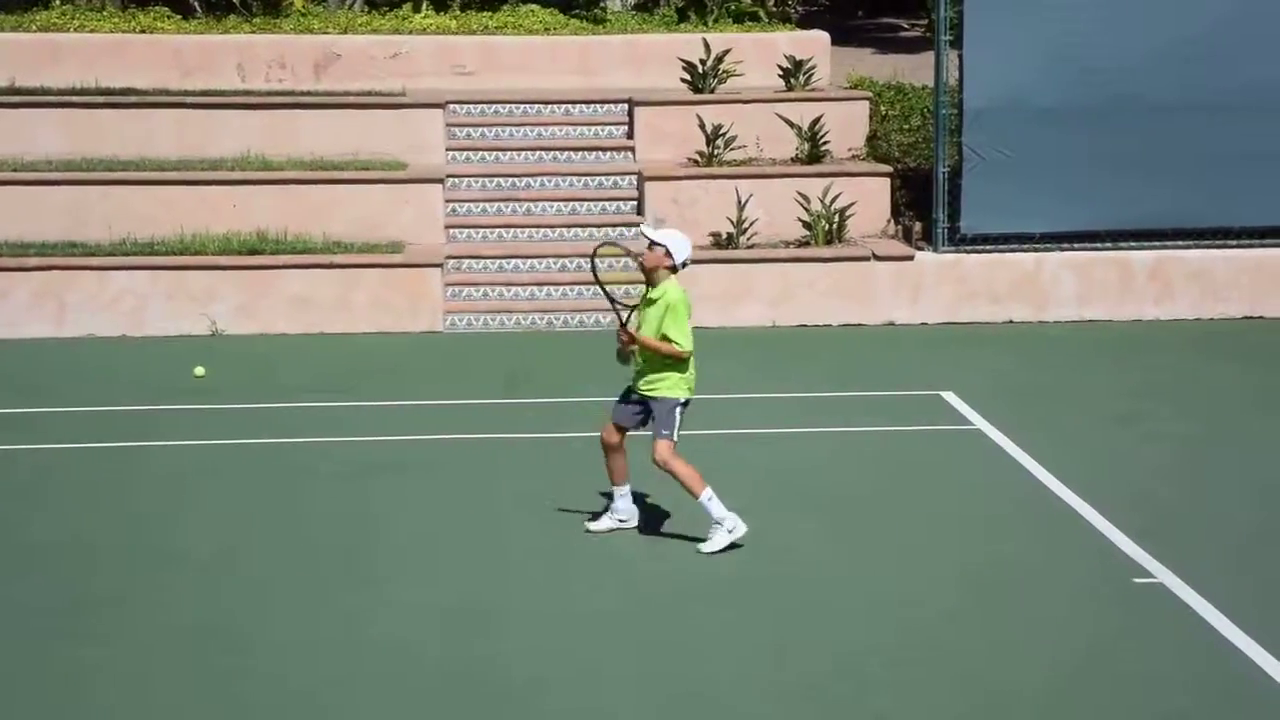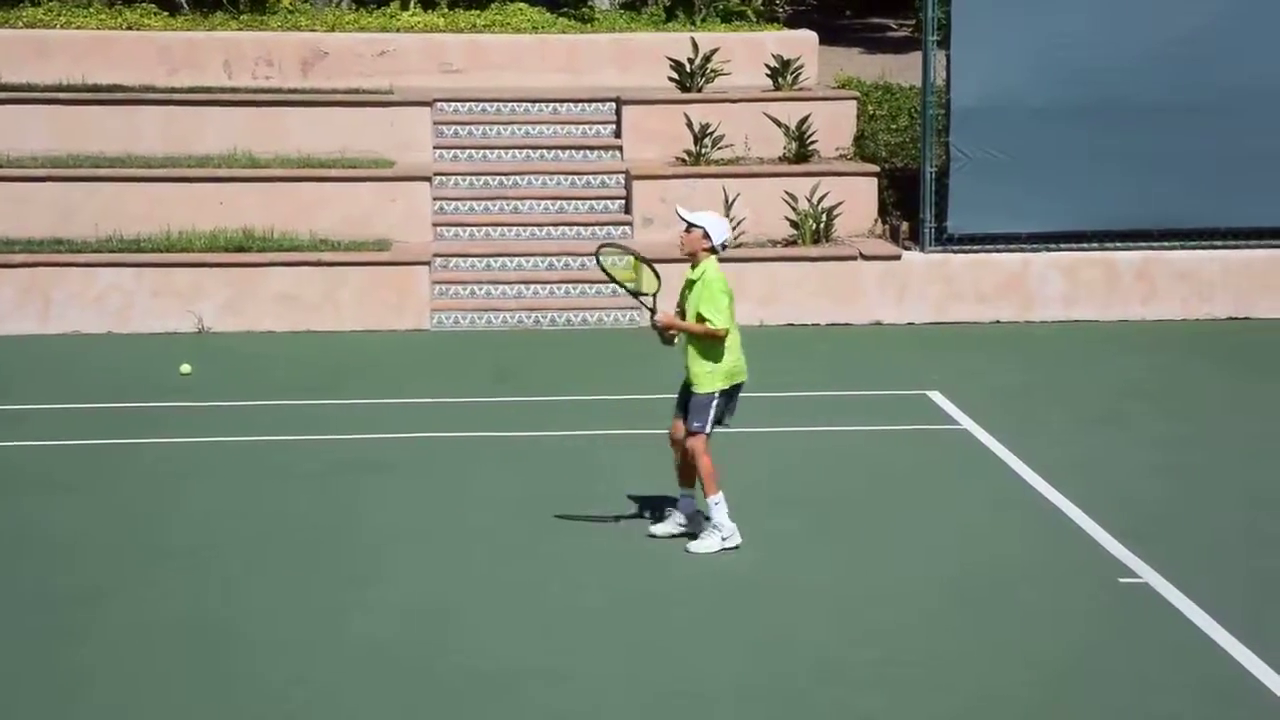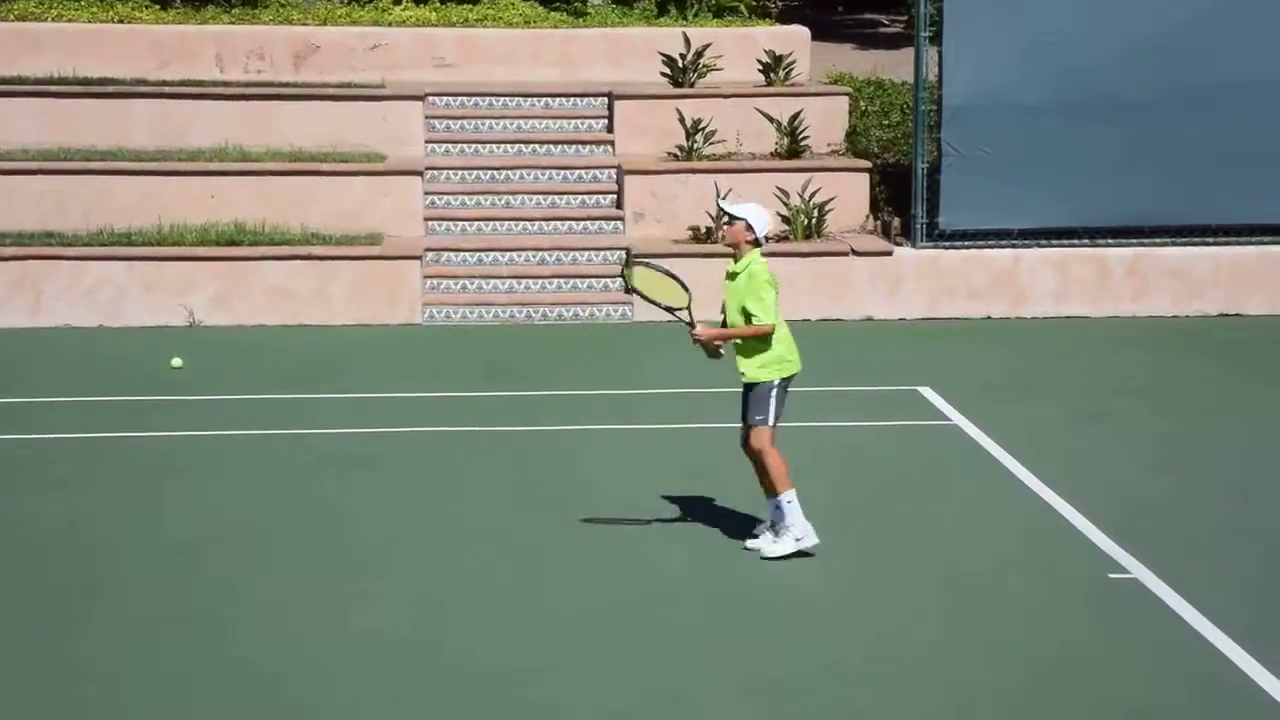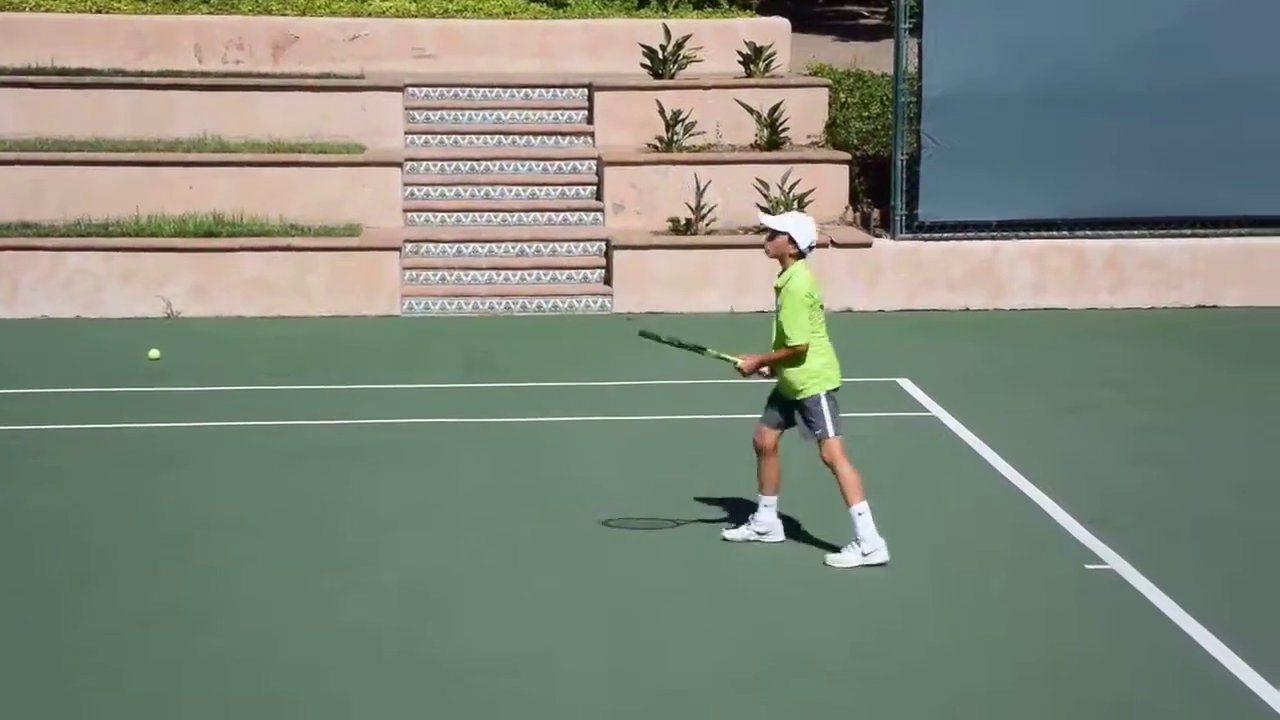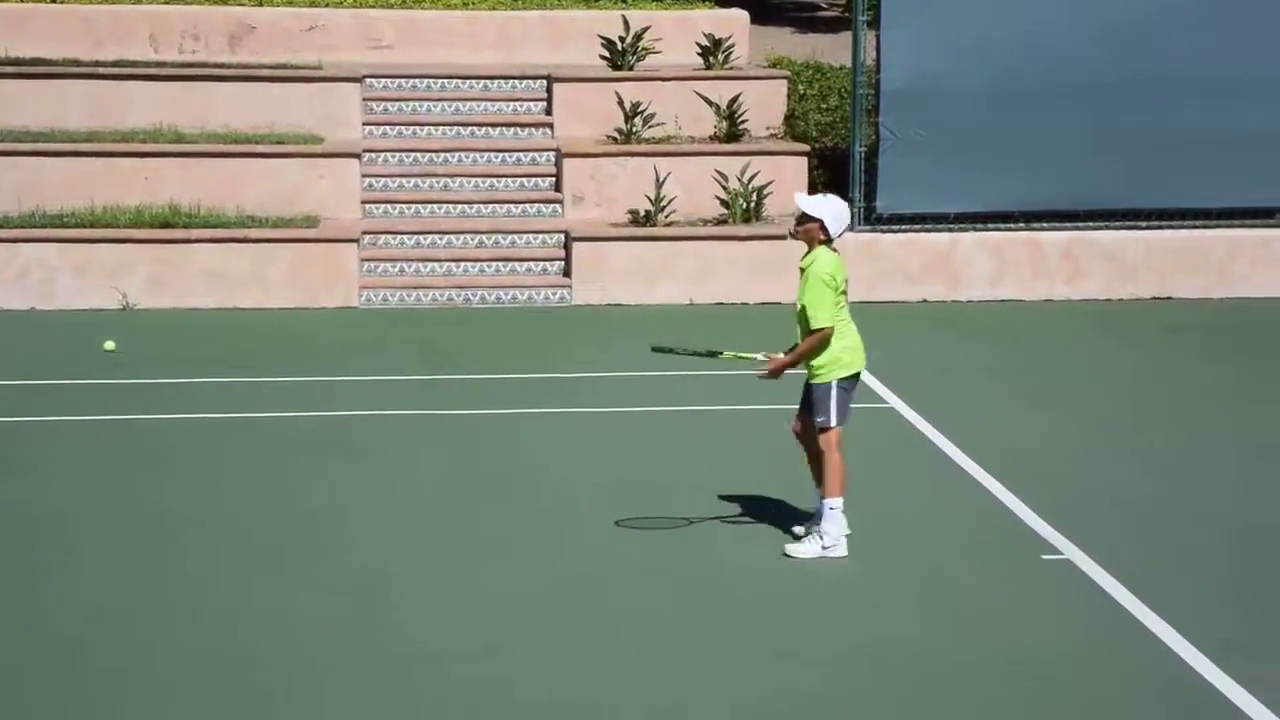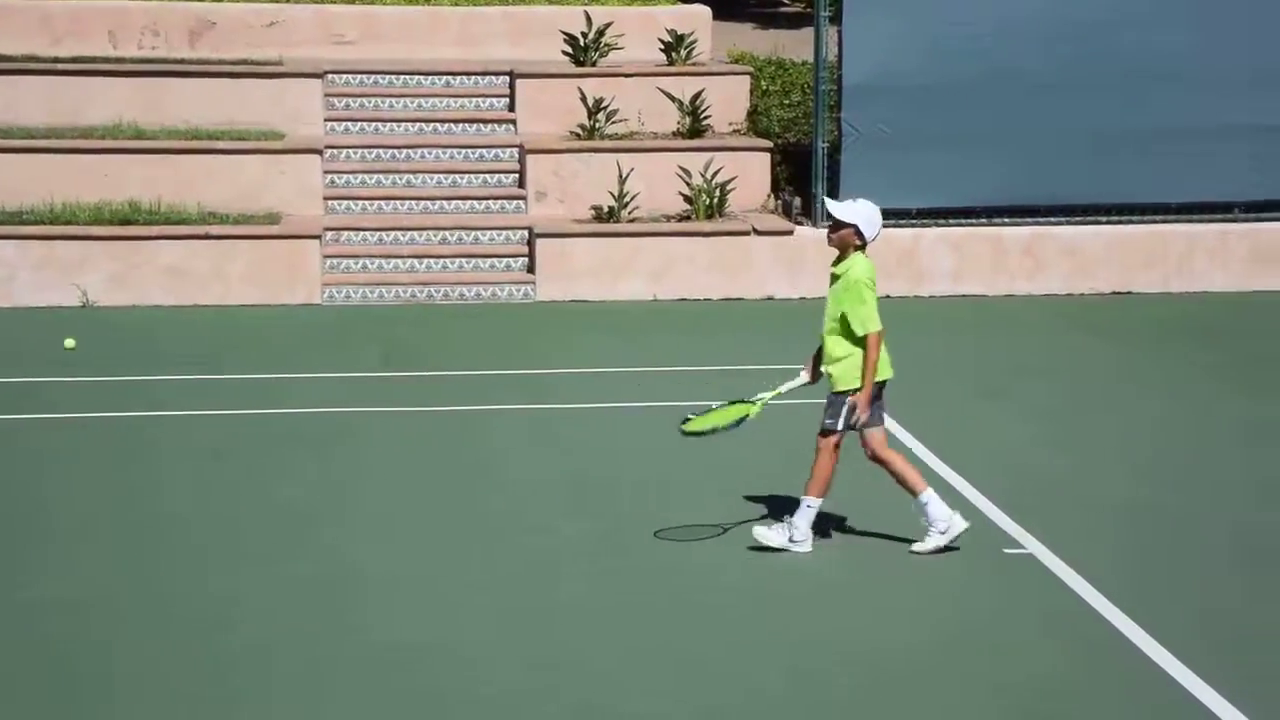
dt=0.2s
person 1, frame 1
left shoulder: (675, 297)
right shoulder: (649, 291)
left elbow: (681, 351)
left wrist: (638, 339)
right wrist: (626, 345)
left hip: (670, 385)
right hip: (644, 381)
left knee: (664, 455)
right knee: (610, 437)
left ankle: (725, 521)
right ankle: (623, 510)
person 1, frame 2
left shoulder: (713, 278)
right shoulder: (692, 275)
left elbow: (719, 329)
left wrist: (675, 324)
right wrist: (668, 325)
left hip: (717, 373)
right hip: (698, 371)
left knee: (696, 447)
right knee: (678, 436)
left ankle: (722, 527)
right ankle: (686, 513)
person 1, frame 3
left shoulder: (757, 271)
right shoulder: (735, 270)
left elbow: (766, 325)
left wrist: (717, 334)
right wrist: (714, 335)
left hip: (771, 366)
right hip: (753, 367)
left knee: (761, 443)
right knee: (750, 444)
left ankle: (797, 528)
right ankle: (782, 522)
person 1, frame 4
left shoulder: (797, 285)
right shoulder: (788, 279)
left elbow: (800, 345)
left wrist: (757, 361)
right wrist: (768, 361)
left hip: (815, 381)
right hip: (793, 379)
left knee: (833, 455)
right knee: (764, 441)
left ankle: (868, 543)
right ankle: (765, 523)
person 1, frame 5
left shoulder: (820, 269)
right shoulder: (820, 260)
left elbow: (824, 329)
left wrist: (787, 361)
right wrist: (792, 353)
left hip: (833, 365)
right hip: (827, 364)
left knee: (827, 444)
right knee: (810, 436)
left ankle: (830, 537)
right ankle: (827, 516)
person 1, frame 6
left shoulder: (859, 276)
right shoulder: (844, 268)
left elbow: (873, 336)
left wrist: (864, 391)
right wrist: (819, 355)
left hip: (857, 378)
right hip: (856, 373)
left knee: (826, 445)
right knee: (875, 449)
left ankle: (798, 531)
right ankle: (943, 518)
